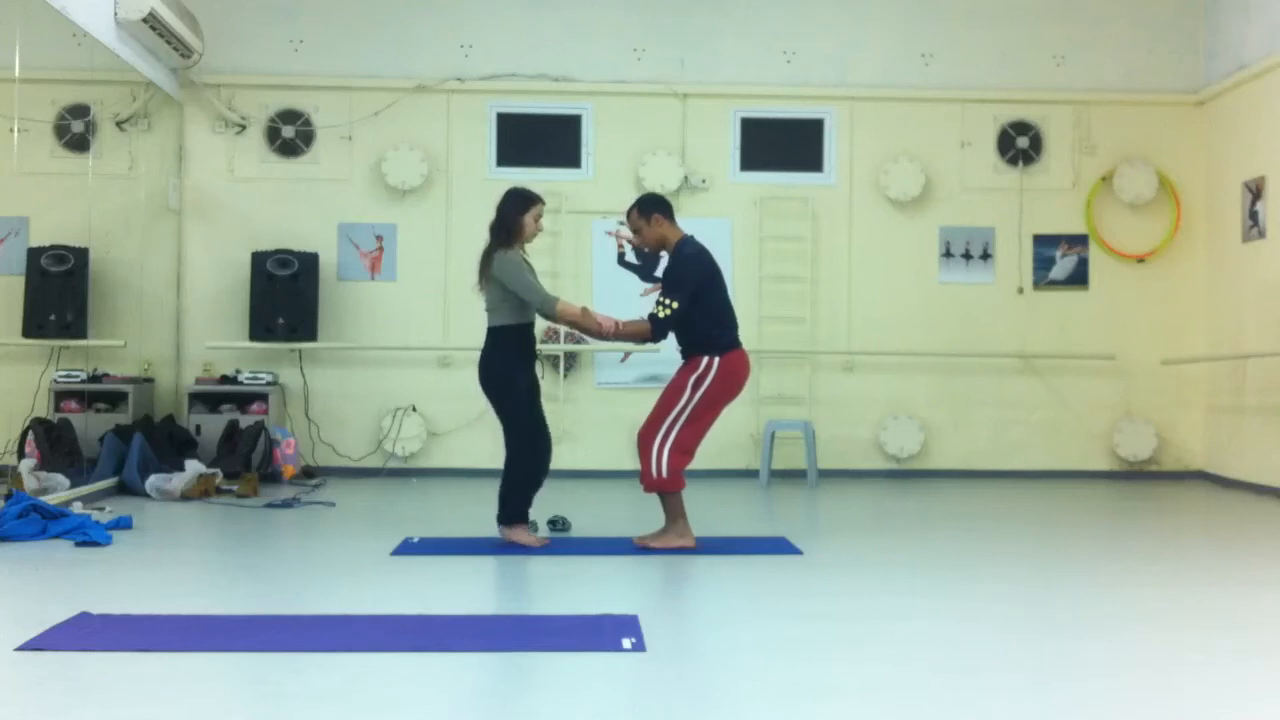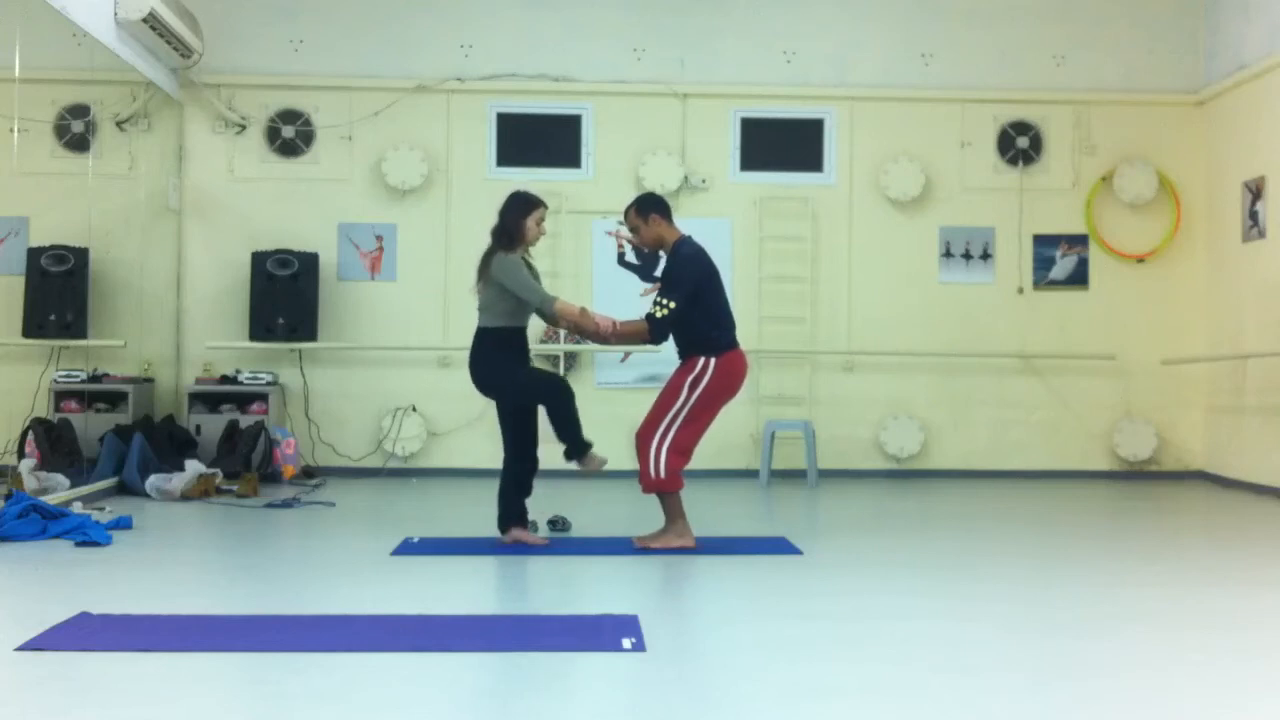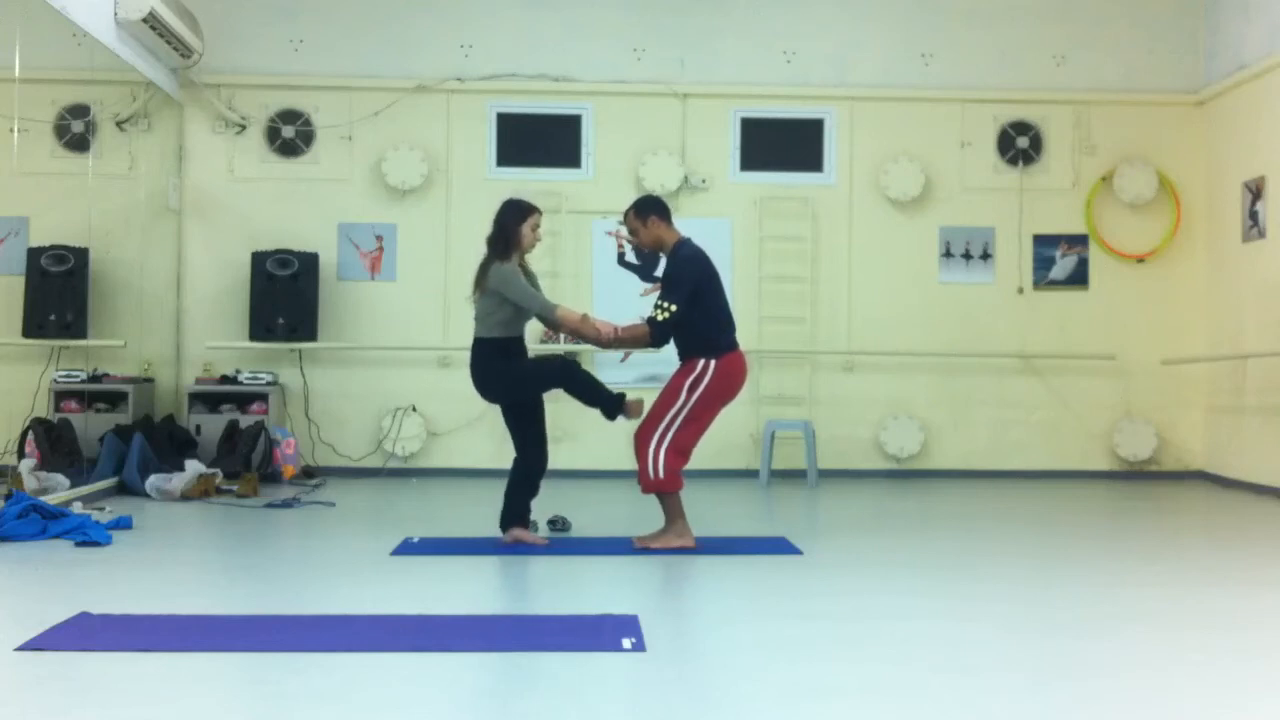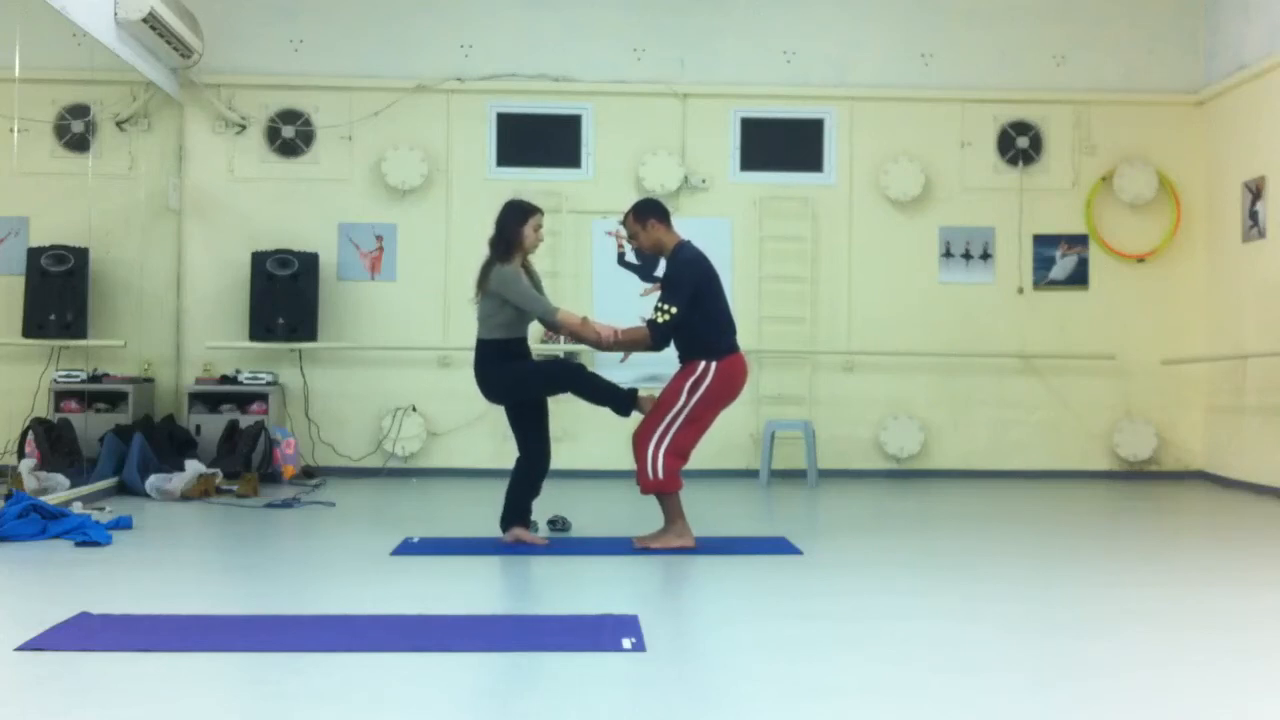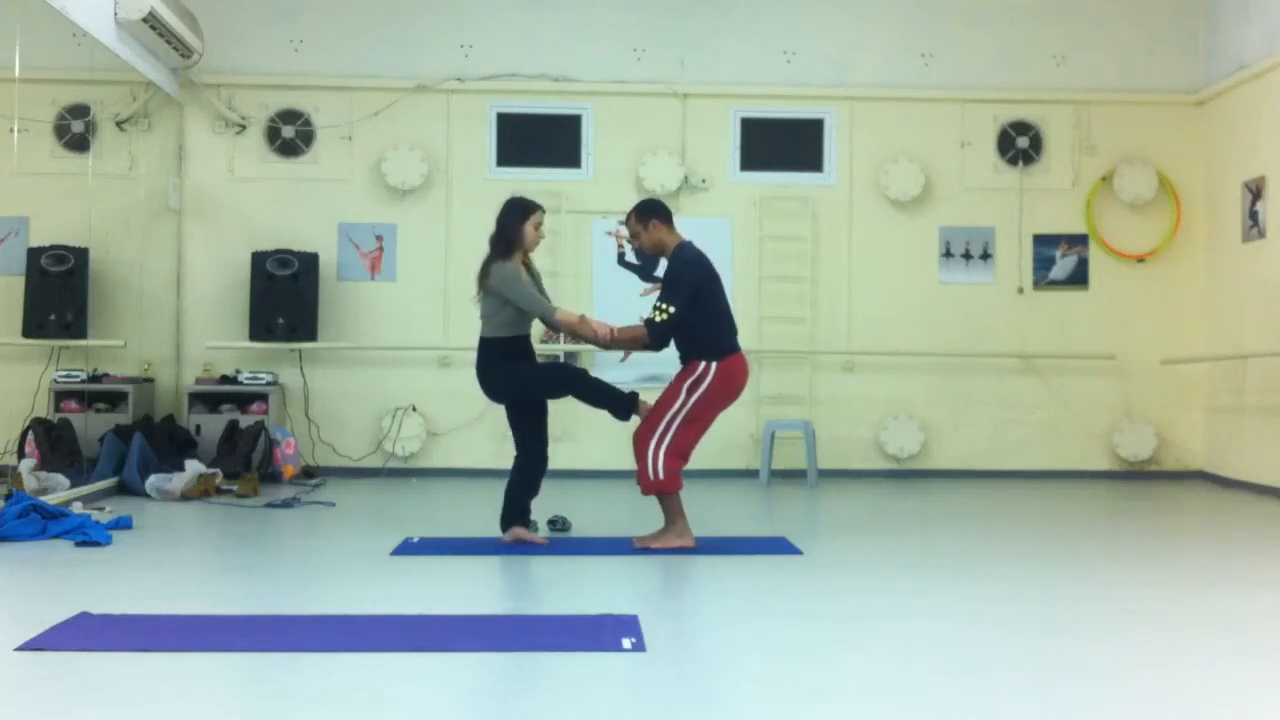
dt=0.5s
person 1, frame 1
left shoulder: (688, 259)
right shoulder: (686, 257)
left elbow: (658, 326)
right elbow: (661, 326)
left wrist: (610, 329)
right wrist: (614, 331)
left hip: (716, 365)
right hip: (710, 363)
left knee: (659, 442)
right knee: (658, 441)
left ankle: (680, 531)
right ankle: (675, 527)
person 1, frame 2
left shoulder: (685, 259)
right shoulder: (684, 256)
left elbow: (657, 326)
right elbow: (660, 329)
left wrist: (608, 329)
right wrist: (611, 335)
left hip: (713, 365)
right hip: (710, 363)
left knee: (657, 442)
right knee: (656, 440)
left ankle: (679, 531)
right ankle: (674, 528)
person 1, frame 3
left shoulder: (685, 261)
right shoulder: (684, 258)
left elbow: (658, 330)
right elbow: (661, 331)
left wrist: (611, 334)
right wrist: (615, 338)
left hip: (713, 367)
right hip: (710, 365)
left knee: (655, 442)
right knee: (654, 441)
left ankle: (678, 530)
right ankle: (675, 528)
person 1, frame 4
left shoulder: (685, 263)
right shoulder: (684, 261)
left elbow: (658, 333)
right elbow: (661, 336)
left wrist: (608, 337)
right wrist: (613, 341)
left hip: (714, 369)
right hip: (710, 367)
left knee: (654, 442)
right knee: (654, 441)
left ankle: (678, 530)
right ankle: (674, 528)
person 1, frame 5
left shoulder: (685, 264)
right shoulder: (685, 261)
left elbow: (656, 331)
right elbow: (661, 335)
left wrist: (607, 335)
right wrist: (613, 339)
left hip: (714, 370)
right hip: (712, 367)
left knee: (654, 442)
right knee: (655, 441)
left ankle: (679, 530)
right ankle: (674, 527)
person 2, frame 1
left shoulder: (516, 259)
right shoulder: (503, 259)
left elbow: (542, 307)
right elbow: (542, 301)
left wrist: (584, 323)
right wrist: (590, 317)
left hip: (518, 360)
right hip: (503, 361)
left knee: (525, 443)
right knee: (532, 442)
left ankle: (516, 520)
right ankle: (511, 520)
person 2, frame 2
left shoulder: (522, 263)
right shoulder: (502, 261)
left elbow: (545, 311)
right elbow: (543, 301)
left wrist: (586, 325)
right wrist: (588, 316)
left hip: (513, 356)
right hip: (491, 359)
left knee: (522, 447)
right knee: (555, 388)
left ankle: (512, 524)
right ankle: (579, 452)
person 2, frame 3
left shoulder: (522, 271)
right shoulder: (499, 270)
left elbow: (547, 317)
right elbow: (544, 308)
left wrist: (586, 331)
right wrist: (589, 322)
left hip: (513, 364)
right hip: (492, 367)
left knee: (533, 452)
right knee: (563, 369)
left ankle: (514, 524)
right ankle: (618, 406)
person 2, frame 4
left shoulder: (526, 272)
right shoulder: (500, 273)
left elbow: (549, 320)
right elbow: (545, 310)
left wrist: (586, 333)
right wrist: (590, 325)
left hip: (518, 364)
right hip: (496, 367)
left knee: (537, 451)
right knee: (567, 372)
left ankle: (514, 524)
right ankle: (635, 402)
person 2, frame 5
left shoulder: (527, 270)
right shoulder: (501, 270)
left elbow: (548, 316)
right elbow: (543, 310)
left wrist: (584, 330)
right wrist: (588, 323)
left hip: (521, 362)
right hip: (498, 366)
left knee: (534, 451)
right knee: (569, 377)
left ankle: (514, 524)
right ankle: (637, 407)
